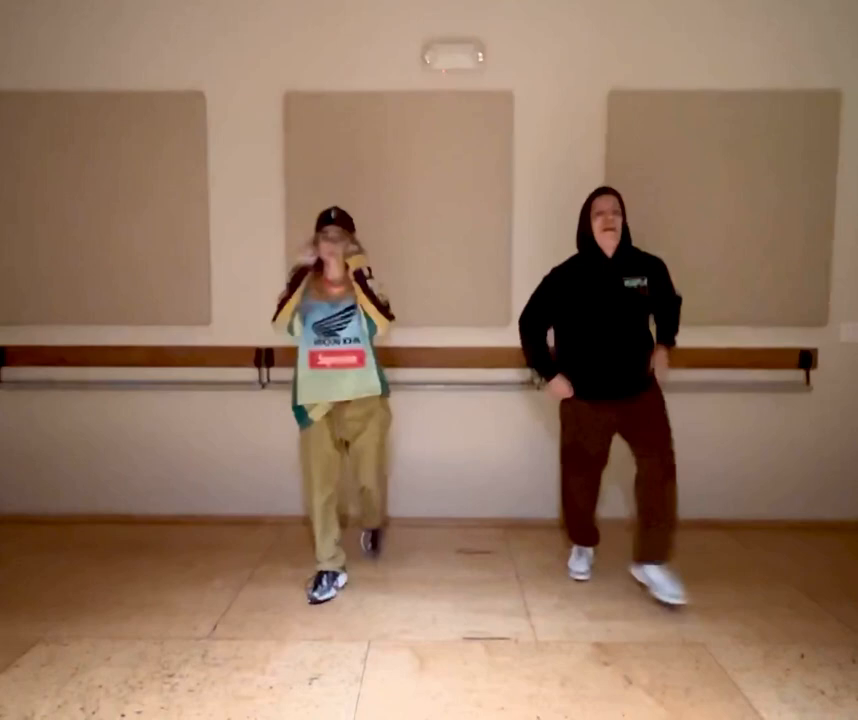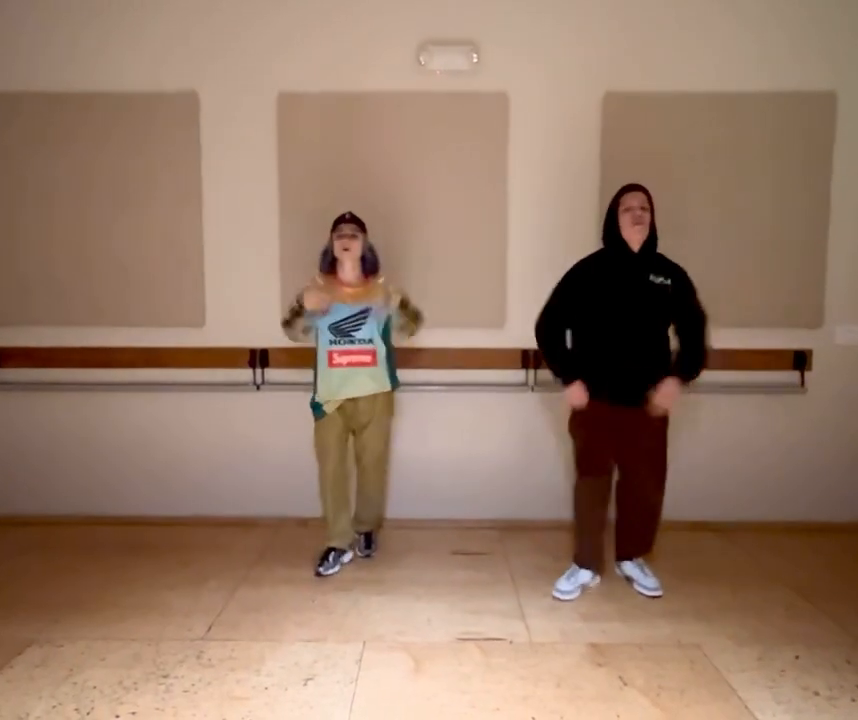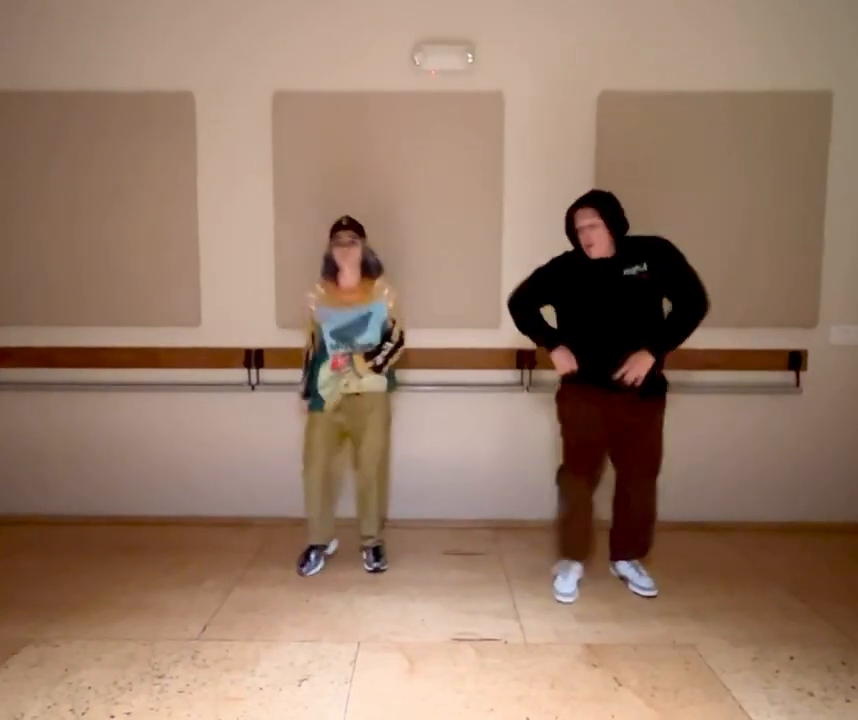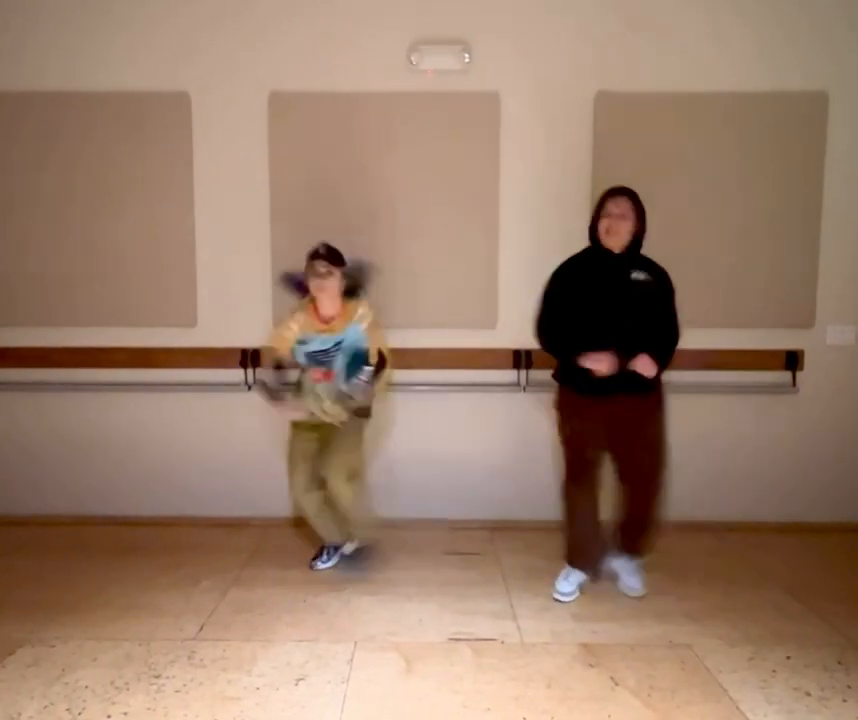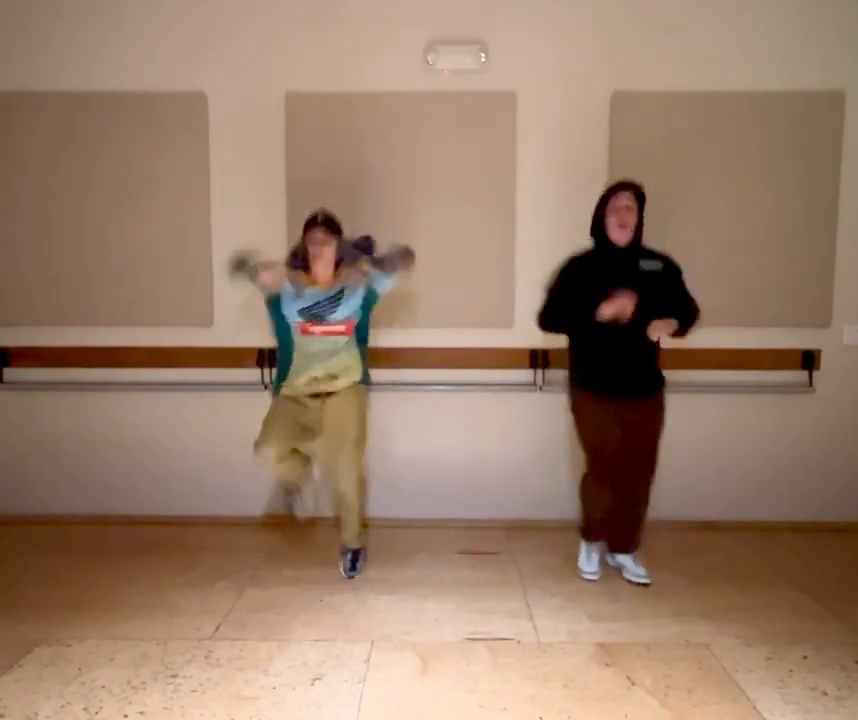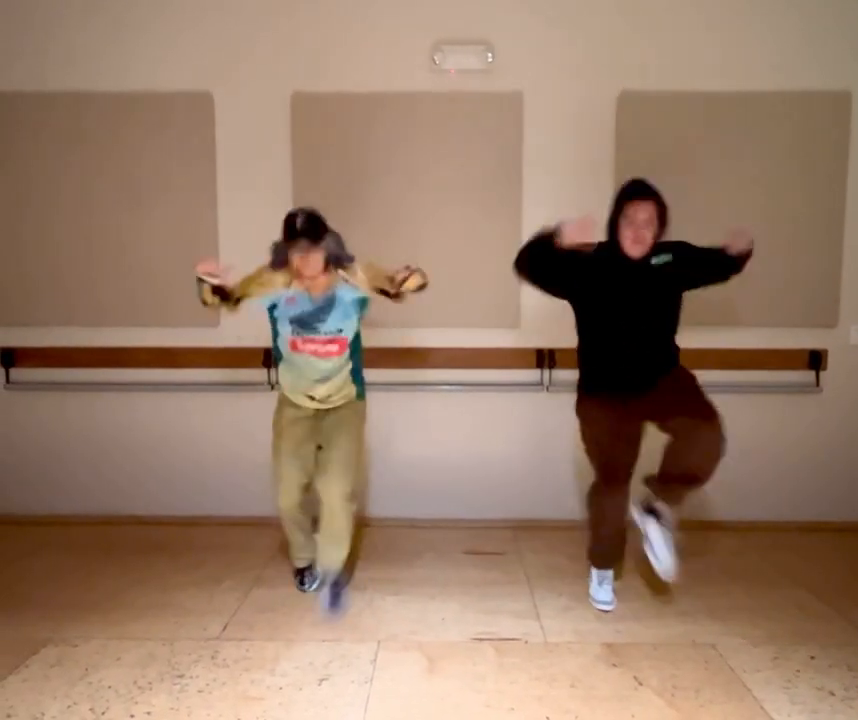
dt=0.7s
person 1, frame 1
left shoulder: (649, 268)
right shoulder: (566, 276)
left elbow: (669, 306)
right elbow: (530, 324)
left wrist: (664, 344)
right wrist: (550, 374)
left hip: (639, 389)
right hip: (583, 394)
left knee: (658, 467)
right knee: (581, 473)
left ankle: (652, 562)
right ankle: (583, 544)
person 1, frame 2
left shoulder: (670, 275)
right shoulder: (588, 272)
left elbow: (693, 330)
right elbow: (547, 326)
left wrist: (678, 378)
right wrist: (569, 379)
left hip: (648, 399)
right hip: (594, 397)
left knee: (645, 479)
right knee: (593, 478)
left ankle: (631, 557)
right ankle: (585, 566)
person 1, frame 3
left shoulder: (656, 255)
right shoulder: (565, 270)
left elbow: (693, 303)
right elbow: (520, 303)
left wrist: (653, 351)
right wrist: (553, 346)
left hip: (642, 391)
right hip: (584, 389)
left knee: (639, 477)
right knee: (579, 473)
left ankle: (628, 557)
right ankle: (570, 560)
person 1, frame 4
left shoulder: (651, 275)
right shoulder: (572, 271)
left elbow: (667, 332)
right elbow: (549, 331)
left wrist: (653, 357)
right wrist: (582, 356)
left hip: (638, 395)
right hip: (580, 394)
left knee: (643, 477)
right knee: (581, 478)
left ankle: (626, 553)
right ankle: (579, 563)
person 1, frame 5
left shoulder: (658, 265)
right shoulder: (581, 267)
left elbow: (685, 307)
right elbow: (550, 319)
left wrist: (672, 322)
right wrist: (600, 310)
left hip: (645, 390)
right hip: (594, 390)
left knee: (637, 474)
right knee: (603, 468)
left ankle: (621, 549)
right ankle: (591, 539)
person 1, frame 6
left shoulder: (672, 258)
right shoulder: (584, 265)
left elbow: (718, 267)
right elbow: (528, 265)
left wrist: (738, 250)
right wrist: (559, 238)
left hip: (664, 381)
right hip: (604, 394)
left knee: (704, 437)
right knee: (611, 480)
left ankle: (657, 508)
right ankle: (603, 568)
person 2, frame 1
left shoulder: (364, 285)
right shoulder: (306, 288)
left elbow: (382, 322)
right elbow: (281, 320)
left wrist: (361, 275)
right wrist: (300, 273)
left hip: (366, 400)
right hip: (317, 402)
left knee: (371, 476)
right knee: (319, 484)
left ankle: (372, 527)
right ankle: (330, 567)
person 2, frame 2
left shoulder: (380, 287)
right shoulder: (319, 286)
left elbow: (411, 324)
right elbow: (292, 331)
left wrist: (399, 307)
right wrist: (305, 307)
left hip: (374, 393)
right hip: (330, 395)
left knee: (372, 465)
right knee: (331, 469)
left ankle: (366, 528)
right ankle: (338, 543)
person 2, frame 3
left shoulder: (381, 291)
right shoulder: (320, 295)
left elbow: (396, 340)
right elbow: (313, 346)
left wrist: (362, 364)
right wrist: (306, 390)
left hip: (371, 394)
right hip: (327, 395)
left knee: (372, 469)
right knee: (316, 467)
left ankle: (372, 542)
right ankle: (320, 540)
person 2, frame 4
left shoulder: (360, 313)
right shoulder: (299, 319)
left elbow: (379, 362)
right elbow: (279, 358)
left hip: (344, 415)
right hip: (307, 415)
left knee: (340, 476)
right knee: (303, 488)
left ankle: (352, 538)
right ankle: (337, 540)
person 2, frame 5
left shoulder: (360, 281)
right shoulder: (288, 281)
left elbow: (402, 259)
right elbow: (243, 266)
left wrist: (385, 263)
right wrist: (255, 271)
left hip: (343, 390)
right hip: (296, 390)
left knee: (346, 476)
right knee: (268, 448)
left ankle: (352, 543)
right ankle: (297, 470)
person 2, frame 6
left shoulder: (352, 278)
right shoulder: (274, 281)
left elbow: (397, 285)
right elbow: (229, 297)
left wrist: (409, 280)
right wrist: (210, 283)
left hip: (342, 403)
right hip: (294, 404)
left knee: (335, 489)
right knee: (288, 495)
left ankle: (332, 571)
right ankle: (305, 559)
